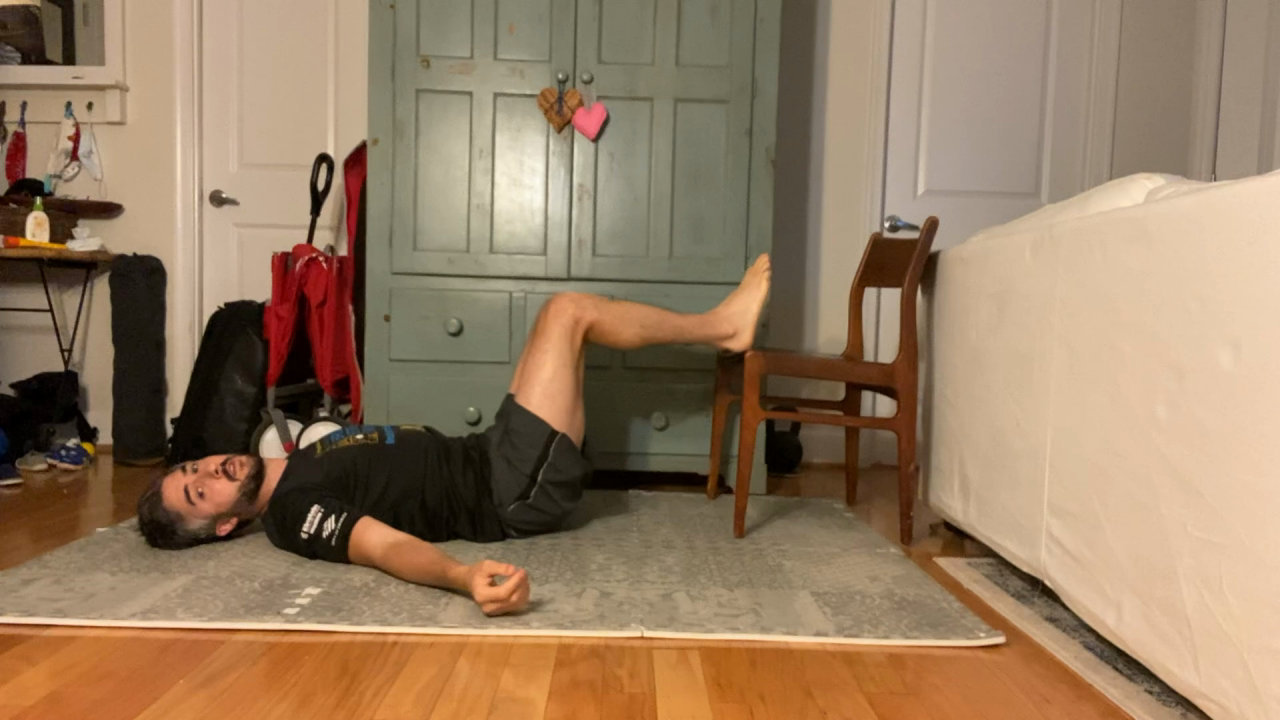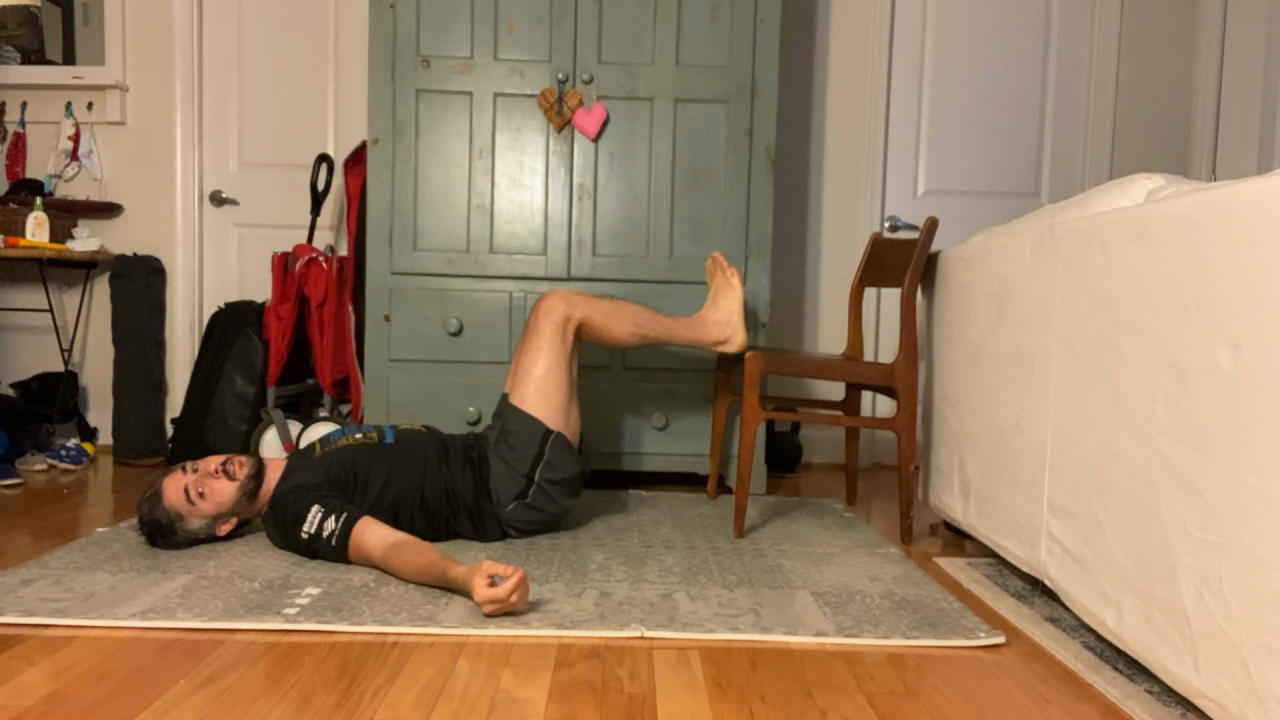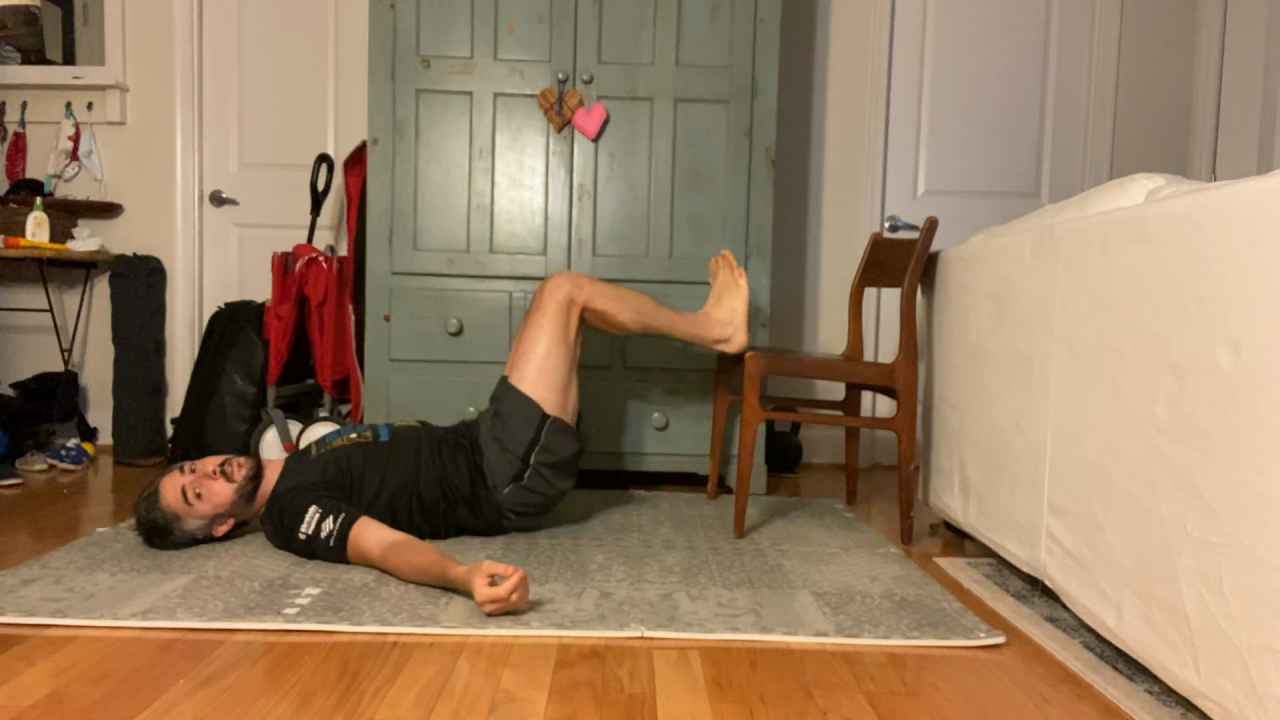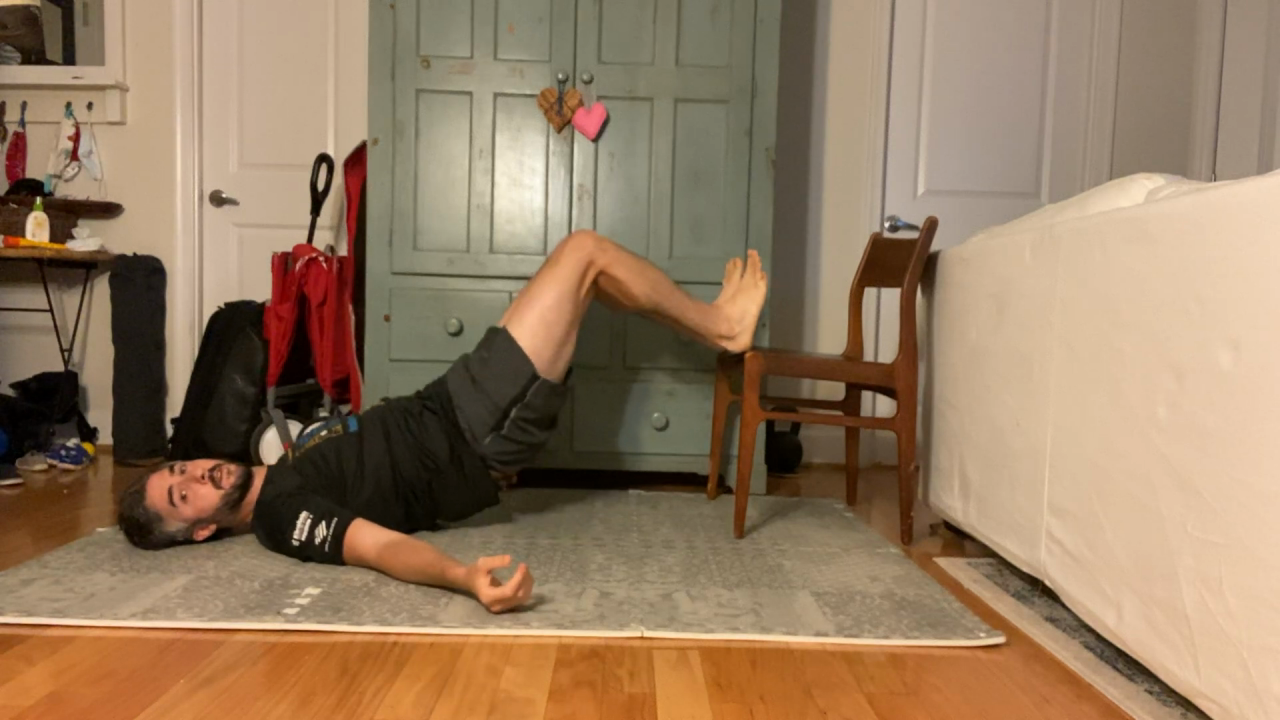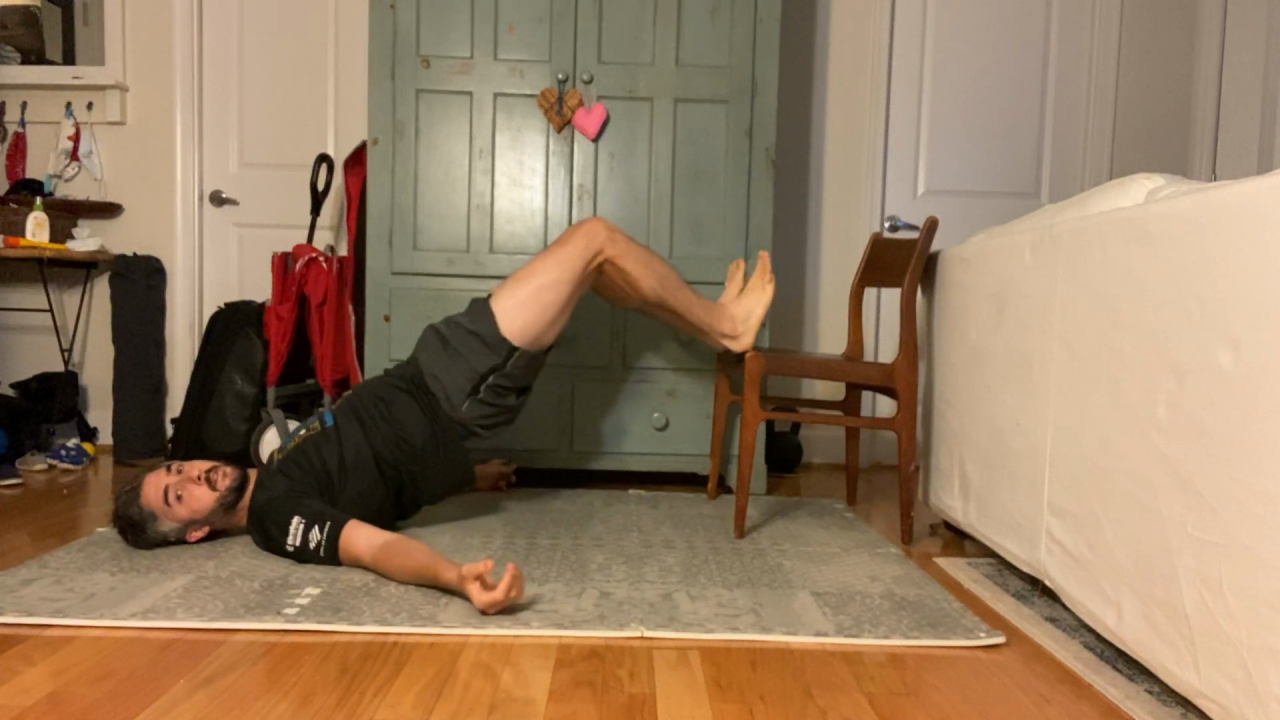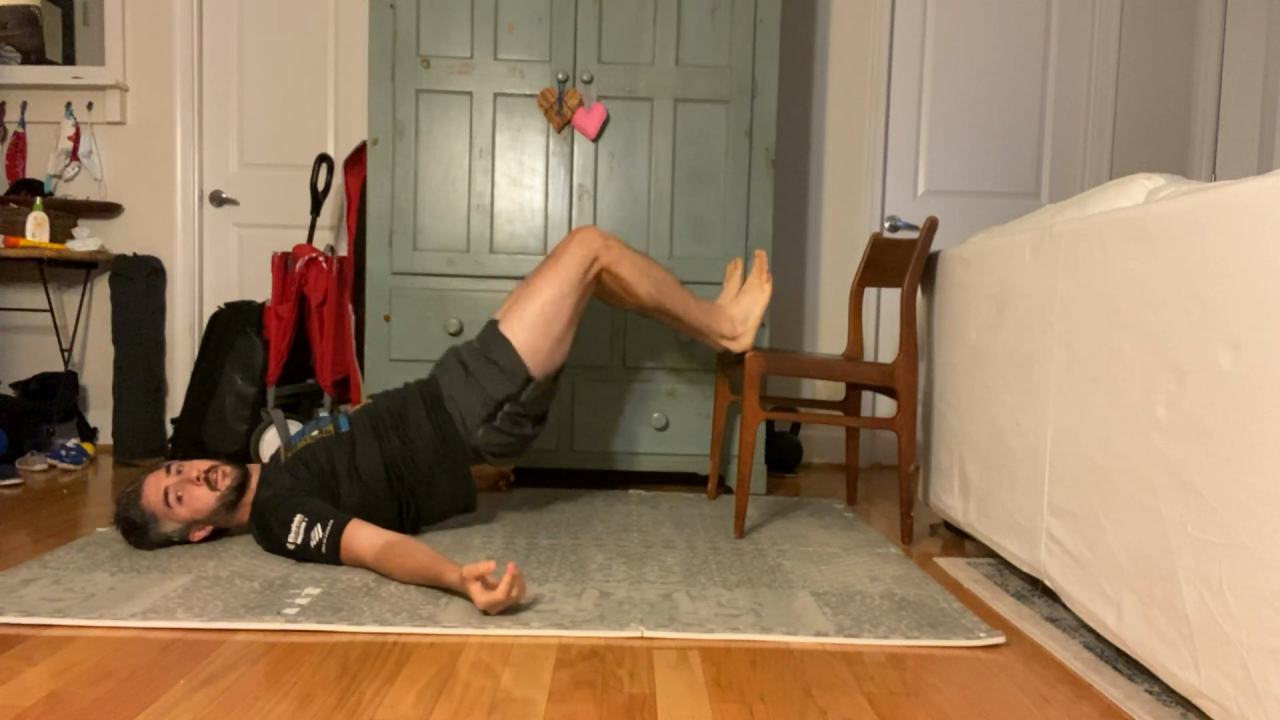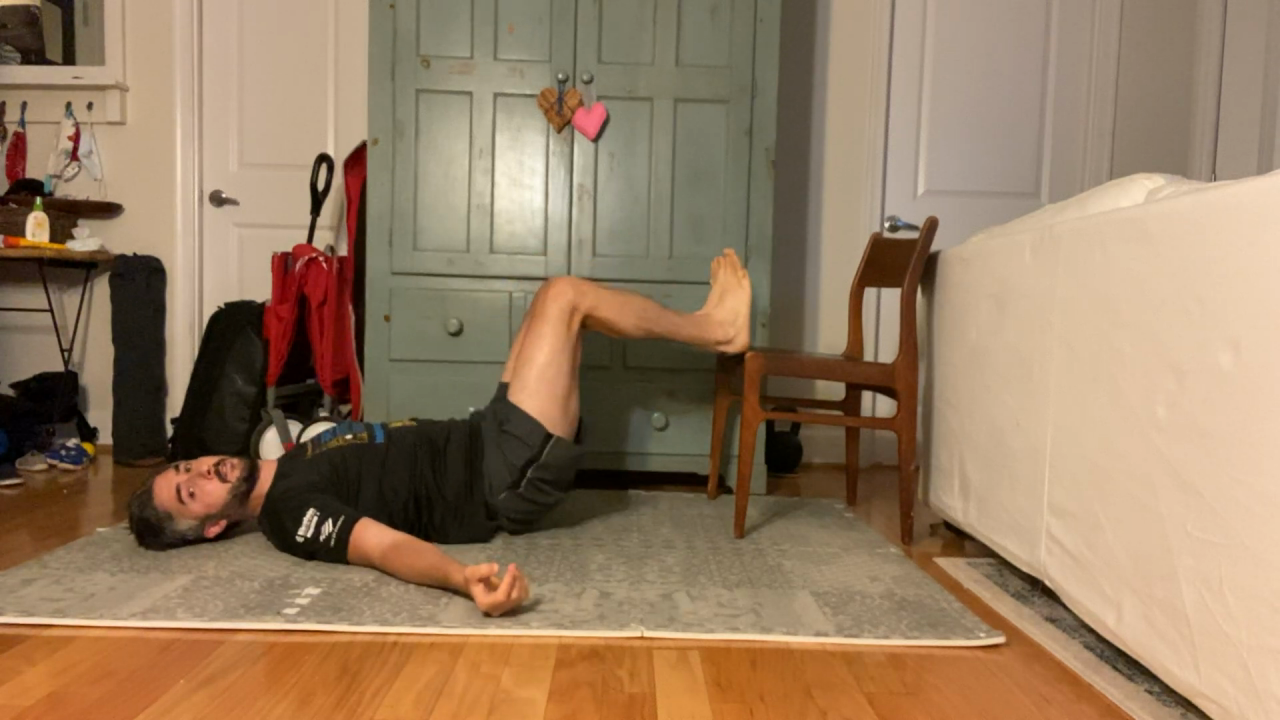
dt=0.7s
person 1, frame 1
left shoulder: (300, 467)
right shoulder: (296, 515)
right elbow: (389, 546)
right wrist: (464, 576)
left hip: (485, 459)
right hip: (516, 492)
left knee: (567, 314)
right knee: (568, 311)
left ankle: (717, 326)
right ankle: (719, 326)
person 1, frame 2
left shoulder: (302, 466)
right shoulder: (297, 514)
right elbow: (390, 547)
right wrist: (463, 576)
left hip: (483, 456)
right hip: (517, 491)
left knee: (563, 315)
right knee: (558, 308)
left ankle: (706, 326)
right ankle: (710, 329)
person 1, frame 3
left shoulder: (298, 470)
right shoulder: (295, 515)
right elbow: (389, 547)
right wrist: (463, 575)
left hip: (480, 451)
right hip: (509, 474)
left knee: (565, 297)
right knee: (562, 290)
left ankle: (707, 324)
right ankle: (713, 328)
person 1, frame 4
left shoulder: (284, 478)
right shoulder: (284, 520)
right elbow: (386, 548)
right wrist: (463, 577)
left hip: (452, 409)
right hip: (483, 428)
left knee: (585, 262)
right knee: (585, 250)
left ankle: (714, 322)
right ankle: (720, 325)
person 1, frame 5
left shoulder: (276, 478)
right shoulder: (278, 520)
right elbow: (378, 547)
right wrist: (457, 578)
left hip: (432, 381)
right hip: (461, 390)
left knee: (592, 249)
right knee: (596, 237)
left ankle: (714, 320)
right ankle: (724, 326)
person 1, frame 6
left shoulder: (276, 477)
right shoulder: (280, 518)
right elbow: (379, 547)
right wrist: (460, 579)
left hip: (448, 401)
right hip: (478, 411)
left knee: (589, 258)
right knee: (591, 244)
left ankle: (712, 321)
right ankle: (722, 325)
person 1, frame 7
left shoulder: (294, 466)
right shoulder: (292, 513)
right elbow: (388, 547)
right wrist: (464, 578)
left hip: (481, 446)
right hip: (510, 474)
left knee: (559, 299)
right knee: (563, 295)
left ankle: (707, 326)
right ankle: (715, 329)
